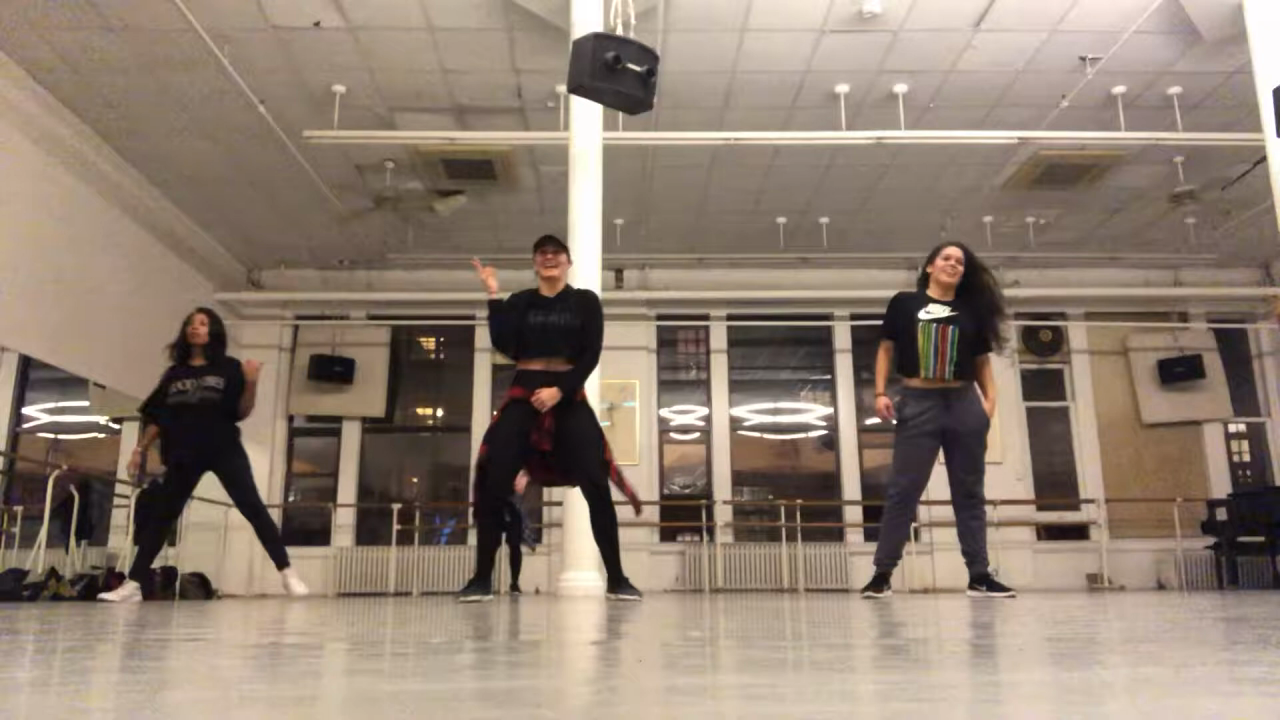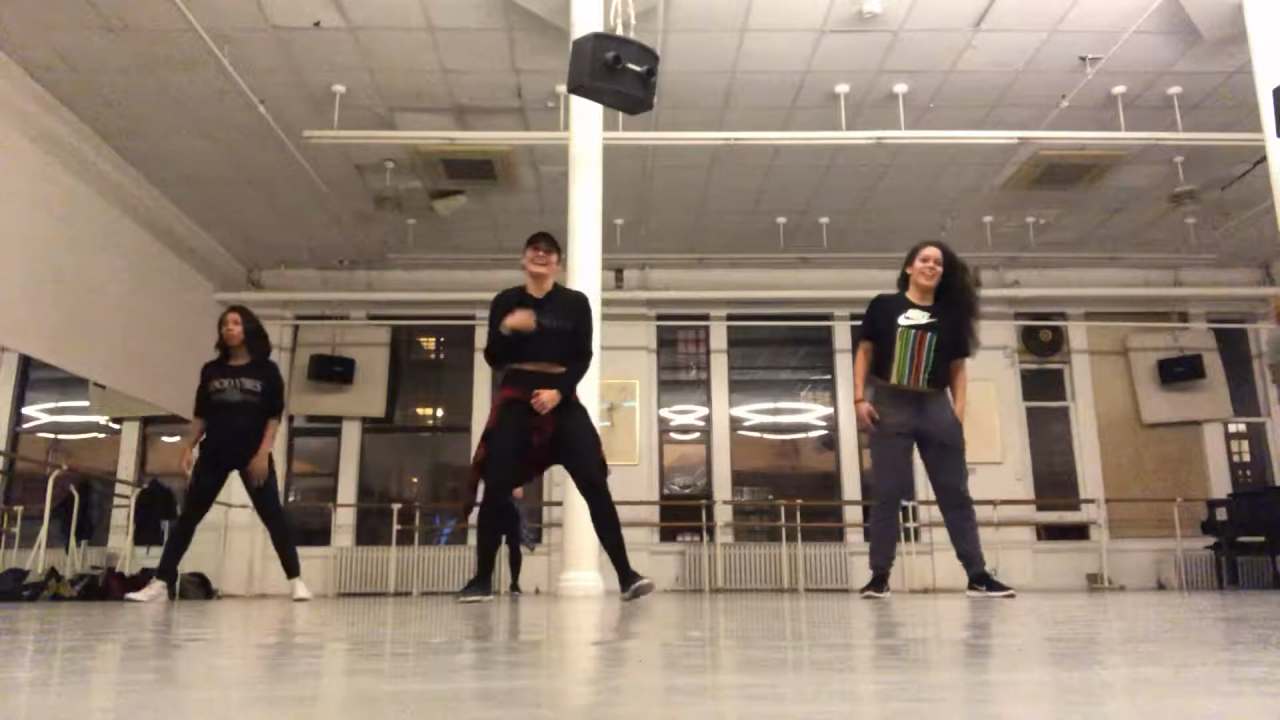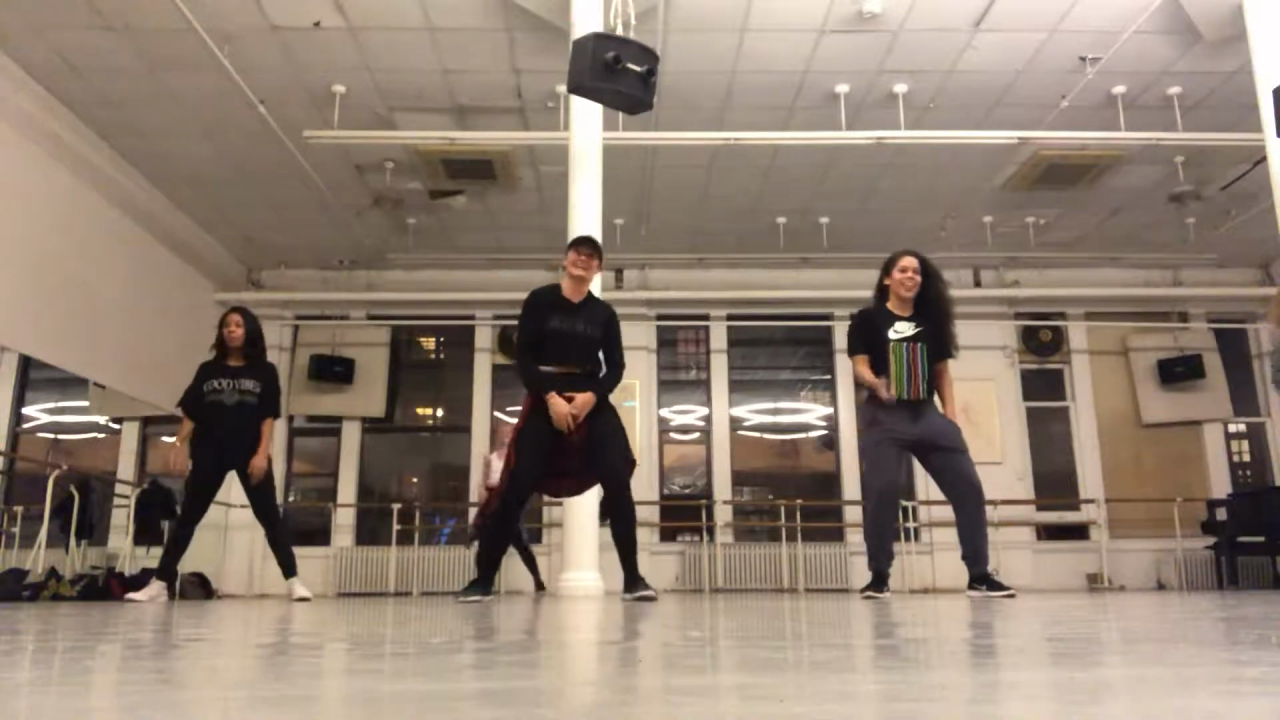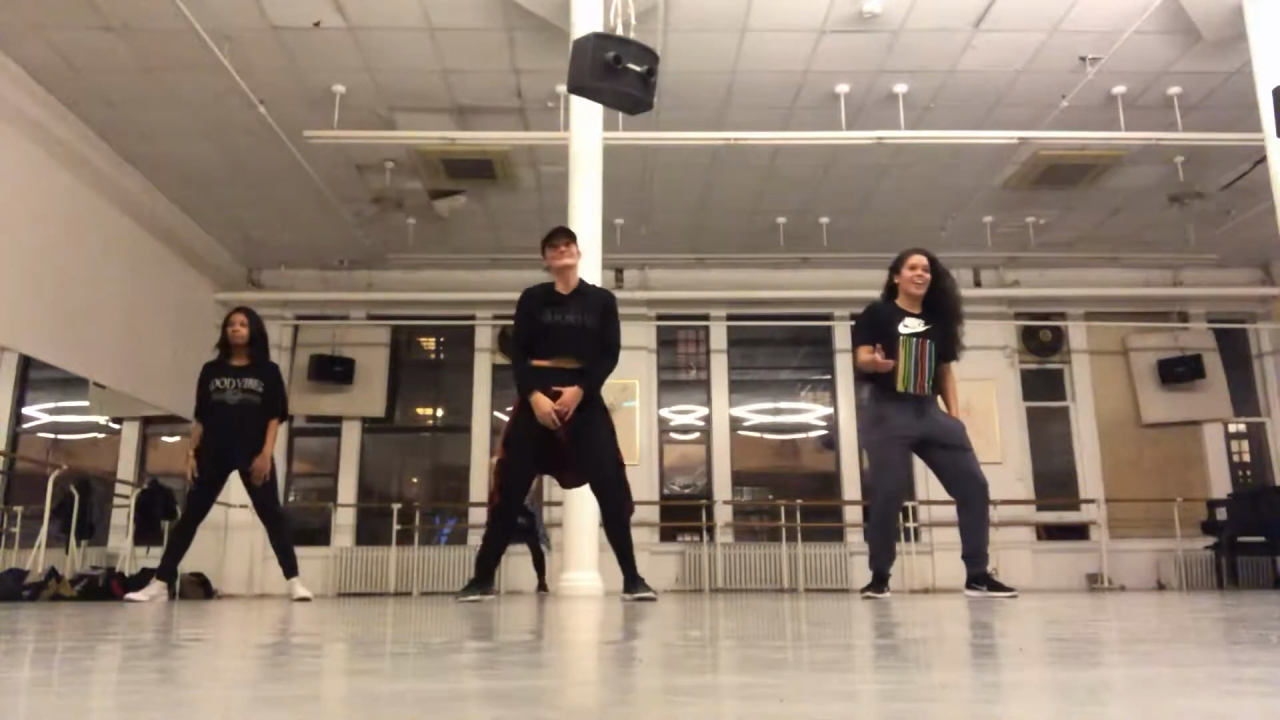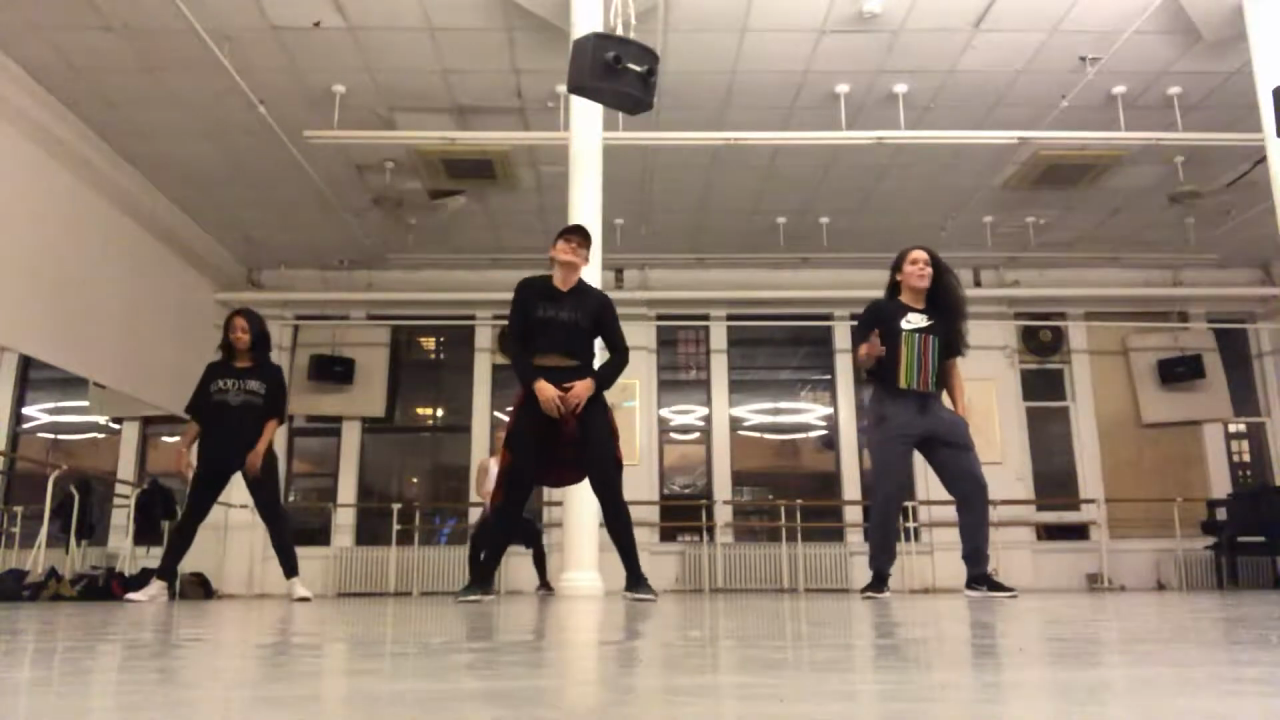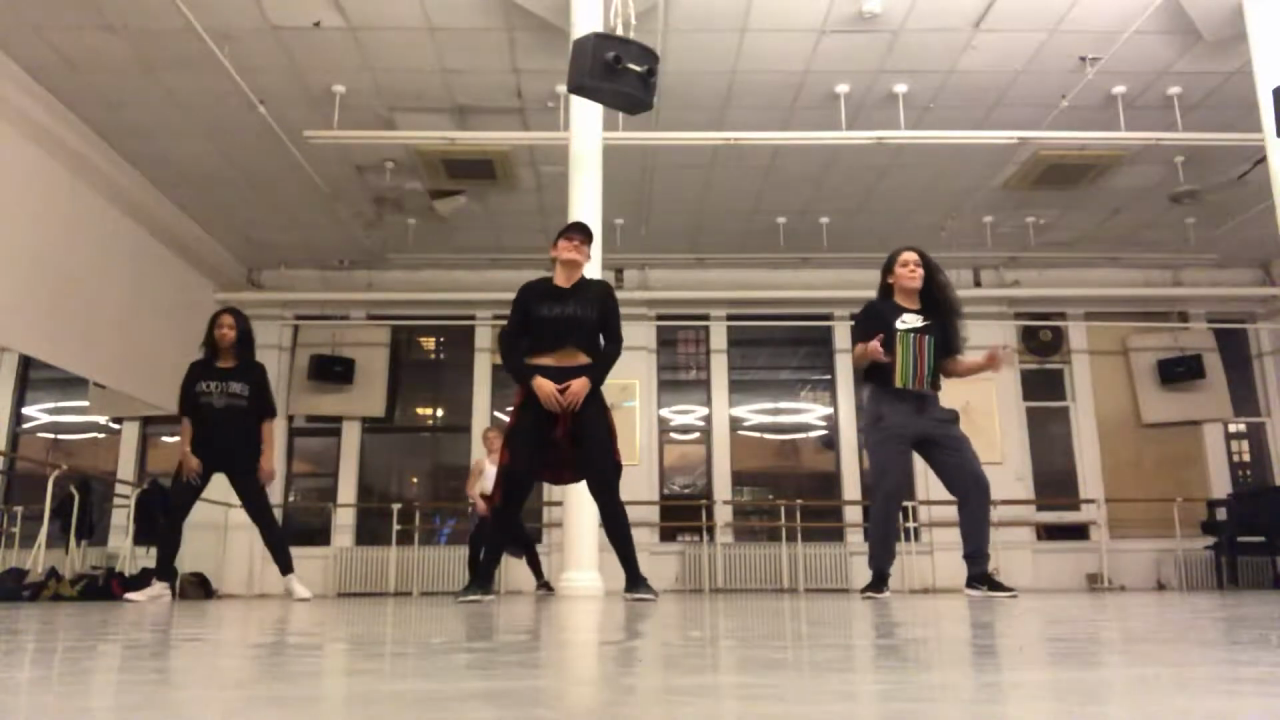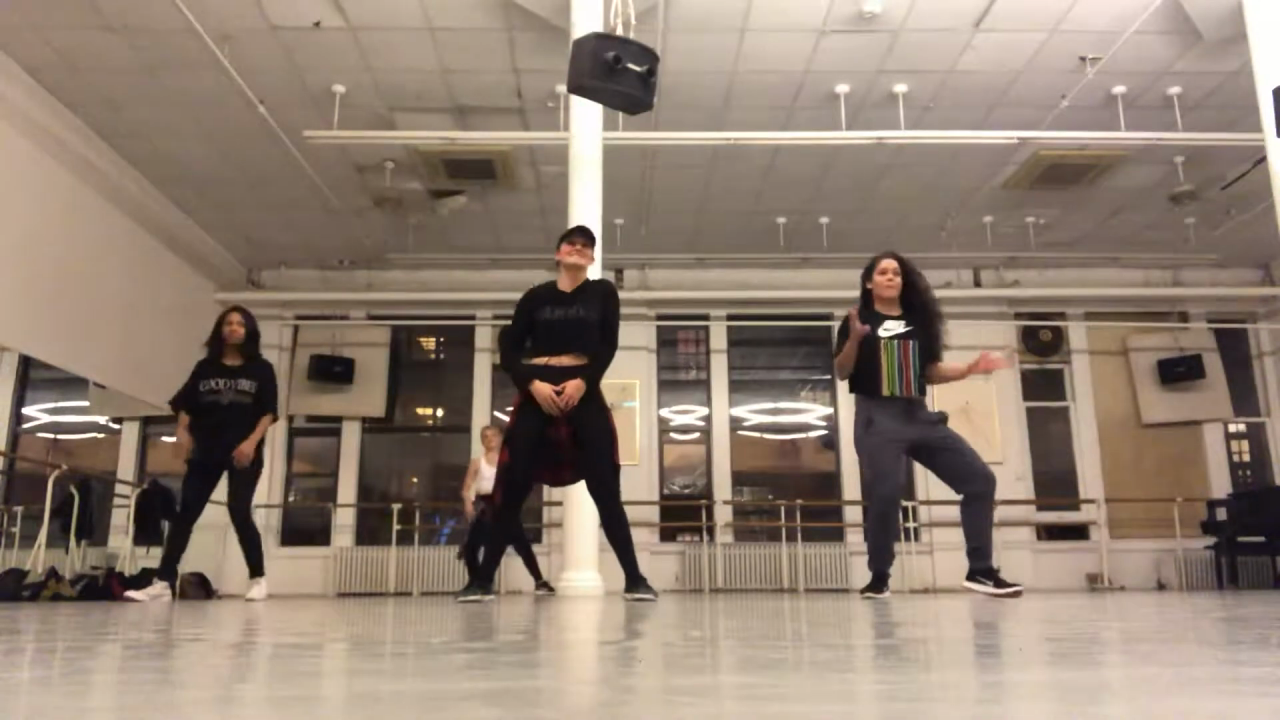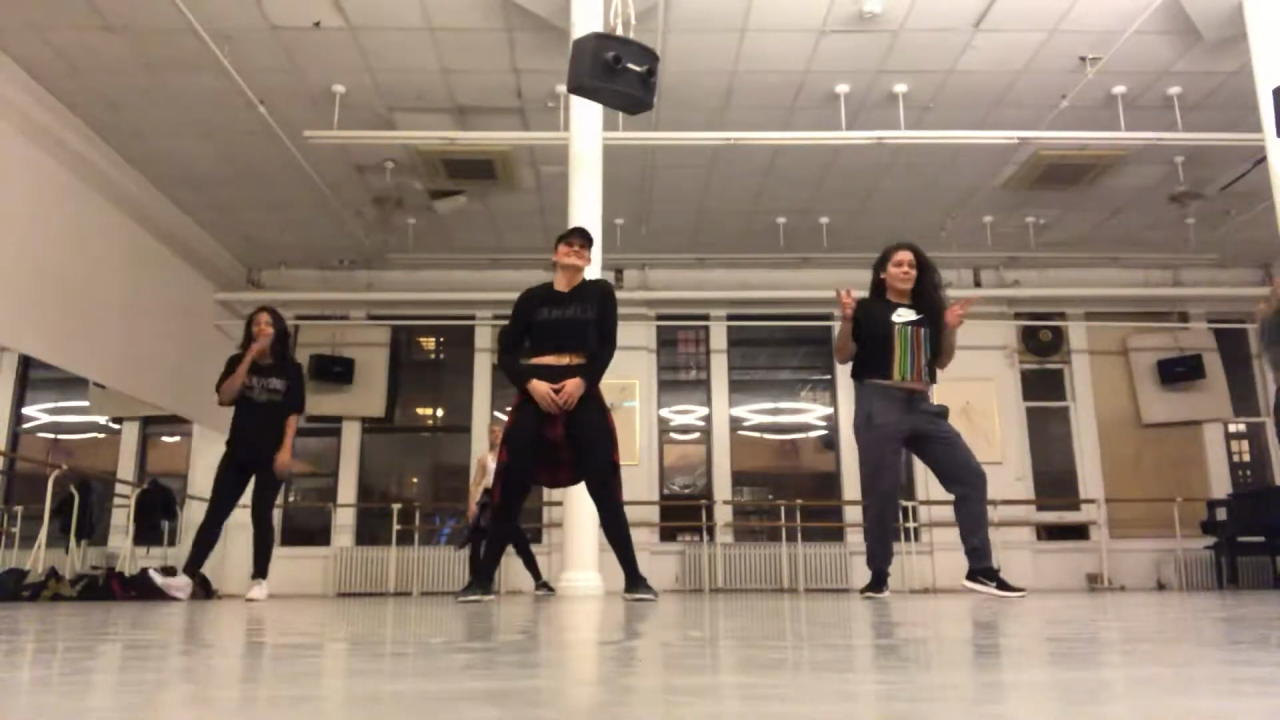
dt=0.4s
person 1, frame 1
left shoulder: (586, 301)
right shoulder: (520, 303)
left elbow: (591, 355)
right elbow: (503, 345)
left wrist: (560, 390)
right wrist: (493, 296)
left hip: (568, 397)
right hip: (523, 396)
left knee: (597, 484)
right knee: (493, 484)
left ankle: (616, 579)
right ankle: (482, 579)
person 1, frame 2
left shoulder: (575, 303)
right shoulder: (506, 302)
left elbow: (583, 356)
right elbow: (493, 358)
left wrist: (558, 391)
right wrist: (506, 328)
left hip: (561, 397)
right hip: (516, 397)
left knee: (593, 482)
right knee: (496, 487)
left ankle: (626, 575)
right ankle: (482, 580)
person 1, frame 3
left shoulder: (604, 312)
right shoulder: (539, 300)
left elbow: (616, 365)
right elbow: (523, 357)
left wrist: (594, 395)
right wrist: (549, 396)
left hip: (592, 400)
right hip: (546, 400)
left knee: (618, 484)
right knee: (517, 488)
left ankle: (633, 578)
right ankle: (484, 579)
person 1, frame 4
left shoulder: (601, 300)
right shoulder: (532, 298)
left elbow: (610, 354)
right elbow: (518, 354)
left wrist: (580, 390)
right wrist: (533, 394)
left hip: (583, 396)
right hip: (536, 395)
left knee: (608, 486)
right knee: (512, 489)
left ankle: (632, 579)
right ankle: (483, 579)
person 1, frame 5
left shoulder: (597, 300)
right shoulder: (529, 289)
left elbow: (620, 353)
right elbow: (514, 344)
left wrist: (593, 382)
right wrist: (536, 383)
left hip: (585, 393)
right hip: (538, 392)
left knee: (609, 487)
right knee: (515, 488)
left ankle: (636, 578)
right ankle: (483, 579)
person 1, frame 6
left shoulder: (600, 292)
right shoulder: (532, 292)
left elbow: (613, 346)
right elbow: (509, 345)
left wrist: (590, 380)
right wrist: (532, 379)
left hip: (584, 393)
right hip: (537, 393)
left knee: (605, 488)
right knee: (513, 487)
left ankle: (634, 579)
right ankle: (482, 580)
person 1, frame 7
left shoulder: (603, 292)
right shoulder: (535, 297)
left elbow: (608, 346)
right elbow: (509, 351)
left wrist: (583, 382)
right wrist: (532, 384)
left hip: (584, 393)
right hip: (536, 394)
left knee: (605, 488)
right knee: (513, 488)
left ankle: (634, 578)
right ankle: (483, 579)
person 1, frame 8
left shoulder: (600, 292)
right shoulder: (532, 298)
left elbow: (607, 346)
right elbow: (507, 352)
left wrist: (582, 381)
right wrist: (529, 383)
left hip: (583, 392)
right hip: (535, 393)
left knee: (604, 489)
right knee: (511, 489)
left ankle: (634, 578)
right ankle: (482, 579)
person 2, frame 1
left shoulder: (973, 311)
right shoulder: (904, 304)
left elbow: (982, 360)
right elbow: (886, 350)
left wrist: (990, 396)
right wrist: (880, 393)
left hip: (963, 403)
right hip: (918, 402)
left knee: (969, 491)
right knee: (904, 489)
left ankle: (979, 576)
right ankle: (882, 574)
person 2, frame 2
left shoulder: (951, 314)
right shoulder: (884, 306)
left elbow: (957, 366)
right elbow: (864, 353)
left wrist: (959, 406)
right wrist: (860, 398)
left hip: (935, 406)
right hip: (890, 405)
left knee: (955, 490)
right knee: (889, 490)
left ankle: (977, 576)
right ankle: (880, 576)
person 2, frame 3
left shoulder: (932, 320)
right shoulder: (867, 319)
left elbow: (942, 371)
right elbow: (859, 366)
left wrist: (951, 414)
right wrist: (875, 384)
left hip: (927, 415)
right hip: (883, 417)
left knee: (969, 488)
right knee: (881, 491)
left ankle: (979, 575)
right ankle: (879, 576)
person 2, frame 4
left shoulder: (939, 320)
right shoulder: (876, 314)
left elbow: (945, 371)
right elbow: (861, 359)
left wrist: (955, 415)
right wrist: (875, 364)
left hip: (930, 411)
right hip: (888, 411)
left knee: (974, 486)
right knee: (887, 492)
left ankle: (977, 575)
right ankle: (879, 576)
person 2, frame 5
left shoulder: (943, 316)
right shoulder: (880, 311)
left elbow: (950, 366)
right elbow: (863, 361)
left wrist: (960, 405)
right wrist: (869, 355)
left hip: (934, 409)
right hip: (892, 408)
left knee: (973, 486)
right knee: (889, 490)
left ankle: (978, 576)
right ankle: (879, 576)
person 2, frame 6
left shoulder: (937, 315)
right shoulder: (875, 312)
left elbow: (950, 365)
right elbow: (857, 361)
left wrist: (984, 364)
right wrist: (868, 353)
left hip: (931, 410)
right hip: (888, 409)
left knee: (975, 484)
right knee: (888, 491)
left ankle: (978, 575)
right ankle: (879, 576)
person 2, frame 7
left shoulder: (919, 320)
right shoulder: (857, 321)
left elbow: (931, 373)
right elbow: (842, 372)
left wrist: (971, 368)
right wrist: (853, 338)
left hip: (920, 416)
right hip: (877, 417)
left knee: (980, 479)
right knee: (884, 494)
left ankle: (980, 570)
right ankle: (879, 577)
person 2, frame 8
left shoulder: (928, 311)
right shoulder: (869, 310)
left elbow: (941, 362)
right elbow: (843, 356)
left wrist: (950, 328)
right wrist: (846, 319)
left hip: (922, 407)
right hip: (879, 405)
left knee: (971, 477)
right knee: (882, 490)
left ankle: (981, 570)
right ankle: (878, 576)
person 3, frame 1
left shoulder: (229, 367)
right shoulder: (174, 373)
left elbow: (240, 412)
right elbow: (157, 416)
left wrist: (249, 385)
right wrist: (139, 450)
left hip: (226, 451)
right hip: (183, 456)
left knee: (253, 509)
right knee: (161, 516)
left ankle: (288, 576)
right ankle: (133, 584)
person 3, frame 2
left shoulder: (266, 369)
right shoulder: (211, 370)
left elbow: (274, 416)
right elbow: (201, 415)
left wrist: (263, 452)
right wrist: (188, 449)
left hip: (253, 455)
right hip: (213, 454)
left knee: (274, 516)
right knee: (189, 516)
left ankle: (296, 582)
right ankle: (161, 583)
person 3, frame 3
left shoulder: (264, 371)
right shoulder: (207, 370)
left elbow: (268, 416)
right elbow: (191, 413)
left wrist: (262, 453)
right wrist: (179, 445)
left hip: (251, 455)
right hip: (209, 455)
left knee: (269, 517)
right knee: (188, 516)
left ankle: (293, 581)
right ankle: (160, 584)
person 3, frame 4
left shoulder: (267, 371)
right shoulder: (211, 370)
left elbow: (275, 416)
right elbow: (201, 418)
left wrist: (266, 453)
right wrist: (191, 453)
left hip: (253, 454)
right hip: (213, 454)
left knee: (272, 515)
right knee: (190, 516)
left ankle: (294, 581)
right ankle: (160, 583)
person 3, frame 5
left shoulder: (270, 373)
right shoulder: (214, 371)
left elbow: (275, 417)
right elbow: (197, 416)
left wrist: (260, 449)
right wrist: (184, 449)
left hip: (256, 455)
right hip: (214, 455)
left knee: (274, 516)
right knee: (190, 516)
left ankle: (294, 581)
right ankle: (161, 583)
person 3, frame 6
left shoulder: (254, 372)
right shoulder: (198, 370)
left elbow: (266, 417)
right elbow: (187, 415)
left wrist: (268, 455)
right wrist: (186, 452)
left hip: (241, 456)
right hip: (200, 455)
left knee: (262, 515)
right knee: (173, 512)
left ankle: (291, 580)
right ankle: (161, 583)
person 3, frame 7
left shoulder: (261, 369)
right shoulder: (205, 367)
left elbow: (269, 413)
right elbow: (182, 406)
left wrist: (252, 442)
right wrist: (182, 432)
left hip: (245, 454)
right hip: (206, 452)
left knee: (239, 512)
right knee: (185, 514)
left ankle: (258, 580)
right ankle: (163, 583)
person 3, frame 8
left shoulder: (290, 369)
right shoulder: (238, 363)
left elbow: (293, 414)
right elbow: (225, 397)
left wrist: (286, 449)
right wrist: (249, 358)
left hip: (273, 453)
right hip: (239, 450)
left knee: (261, 514)
right knee: (216, 512)
left ankle: (259, 581)
right ankle: (186, 578)
